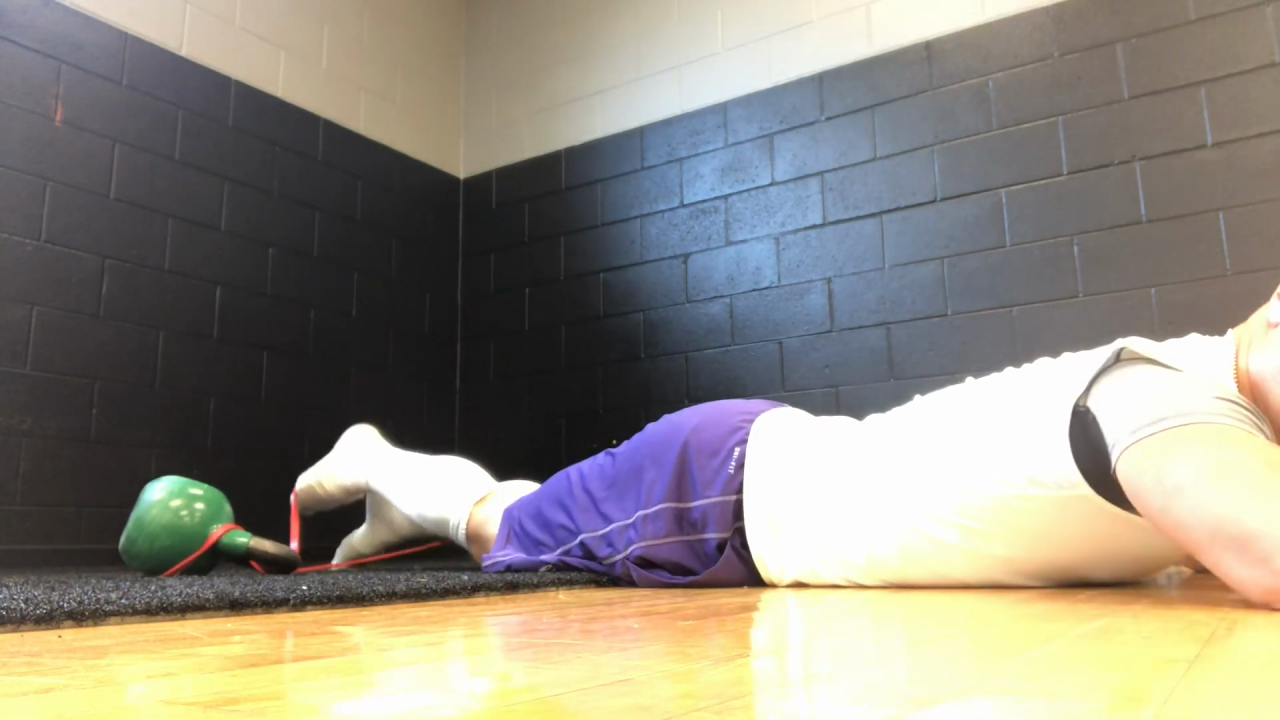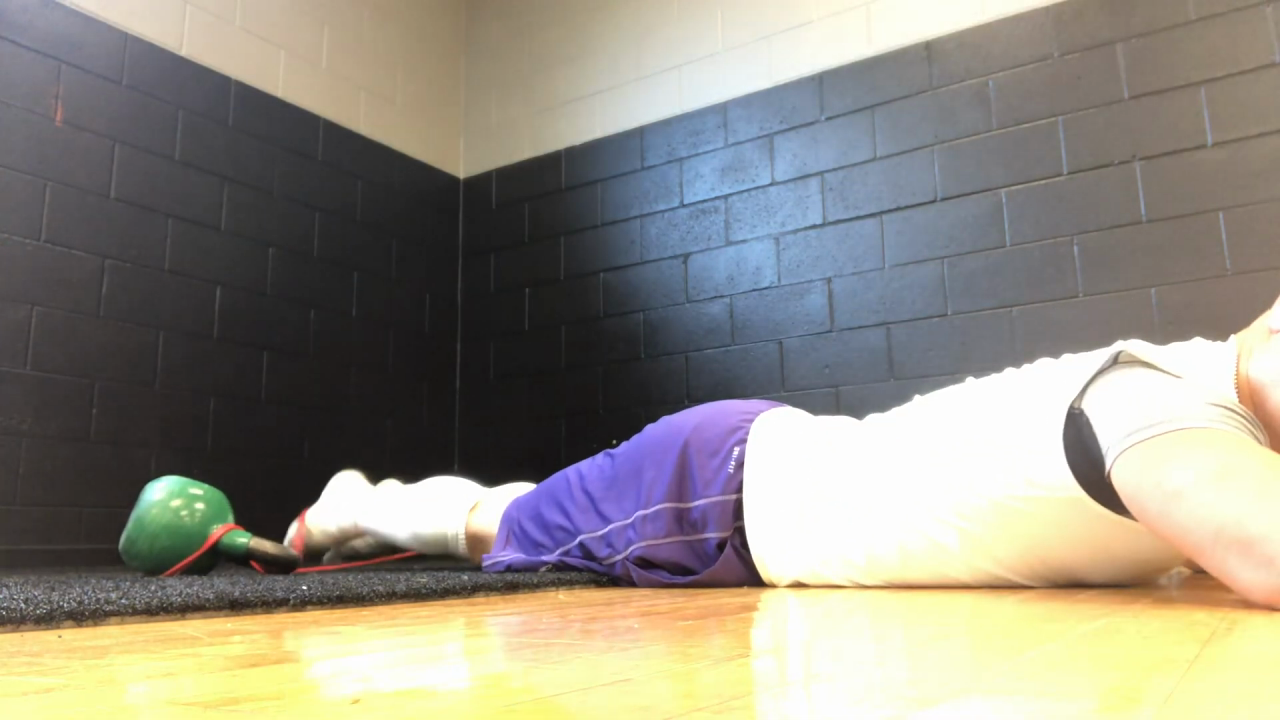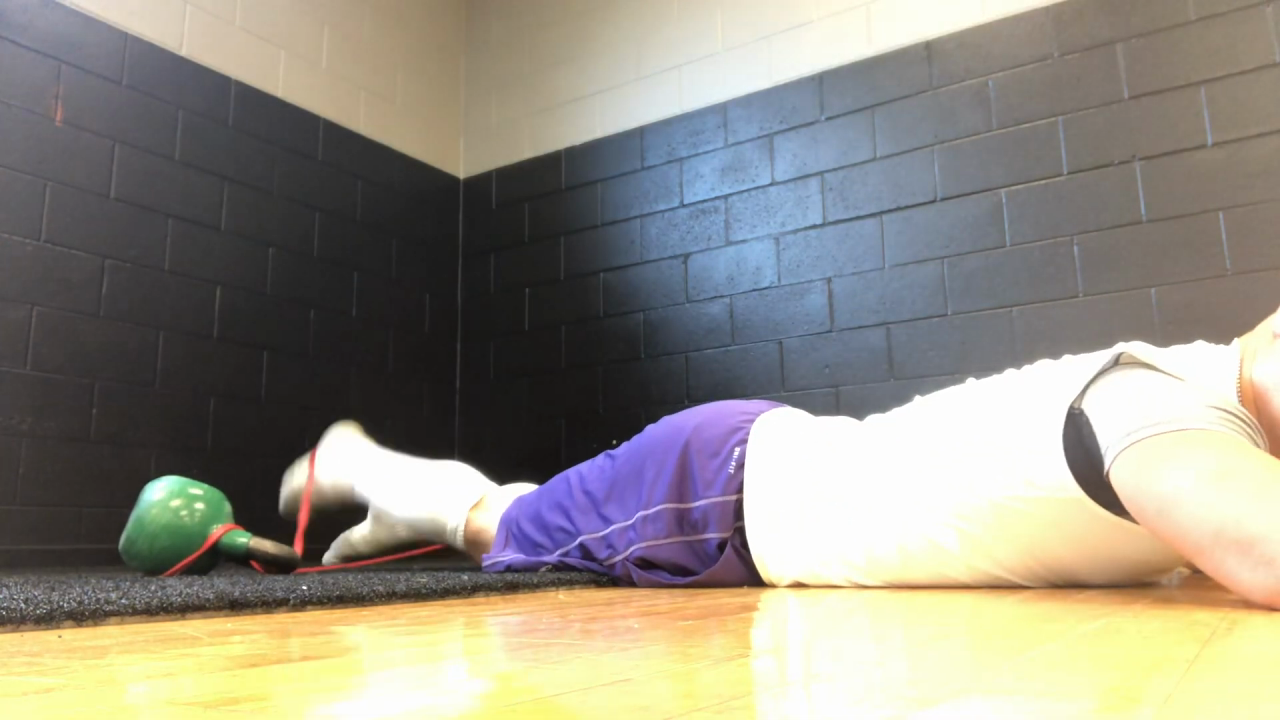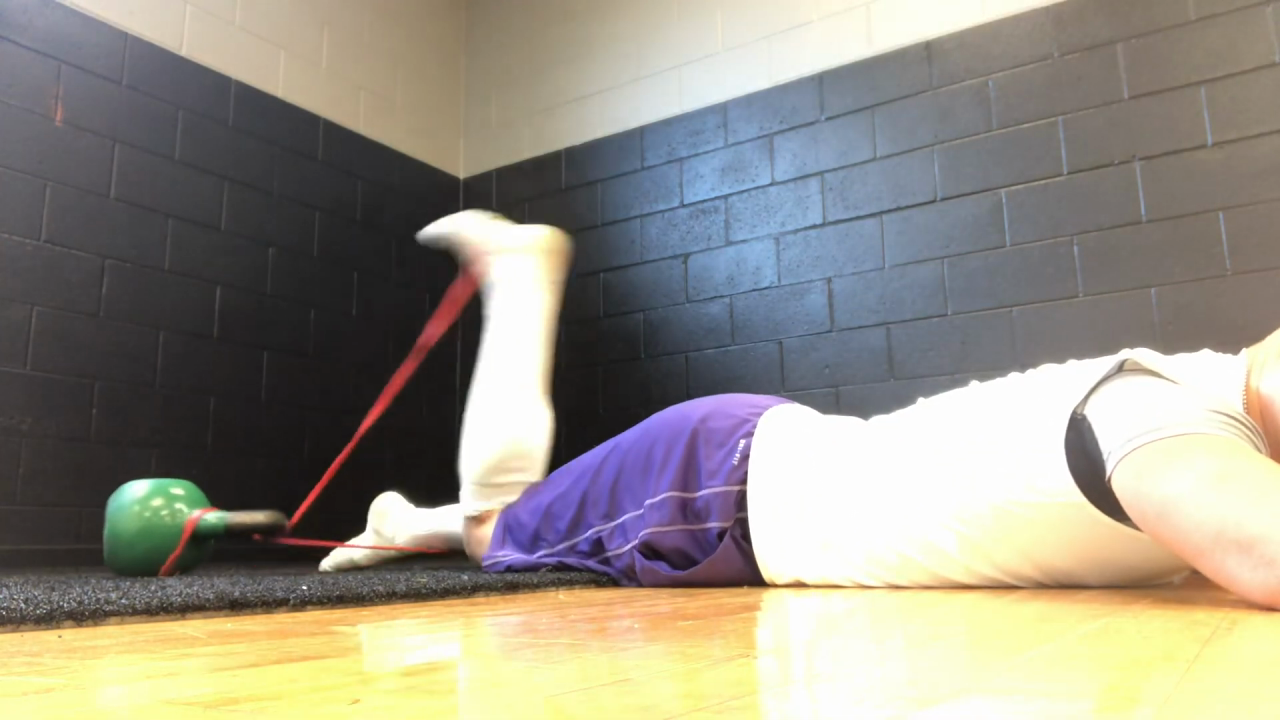
dt=0.3s
person 1, frame 1
left shoulder: (1200, 394)
right shoulder: (1170, 391)
left hip: (772, 475)
right hip: (719, 489)
right knee: (505, 530)
left ankle: (407, 505)
right ankle: (374, 465)
person 1, frame 2
right shoulder: (1164, 394)
left hip: (771, 468)
right hip: (719, 489)
left knee: (524, 515)
right knee: (503, 532)
left ankle: (392, 500)
right ankle: (364, 506)
person 1, frame 3
right shoulder: (1167, 396)
left hip: (769, 475)
right hip: (716, 490)
left knee: (520, 525)
right knee: (498, 530)
left ankle: (405, 514)
right ankle: (358, 464)
person 1, frame 4
right shoulder: (1169, 406)
left hip: (774, 472)
right hip: (720, 482)
right knee: (499, 527)
left ankle: (407, 524)
right ankle: (519, 266)
